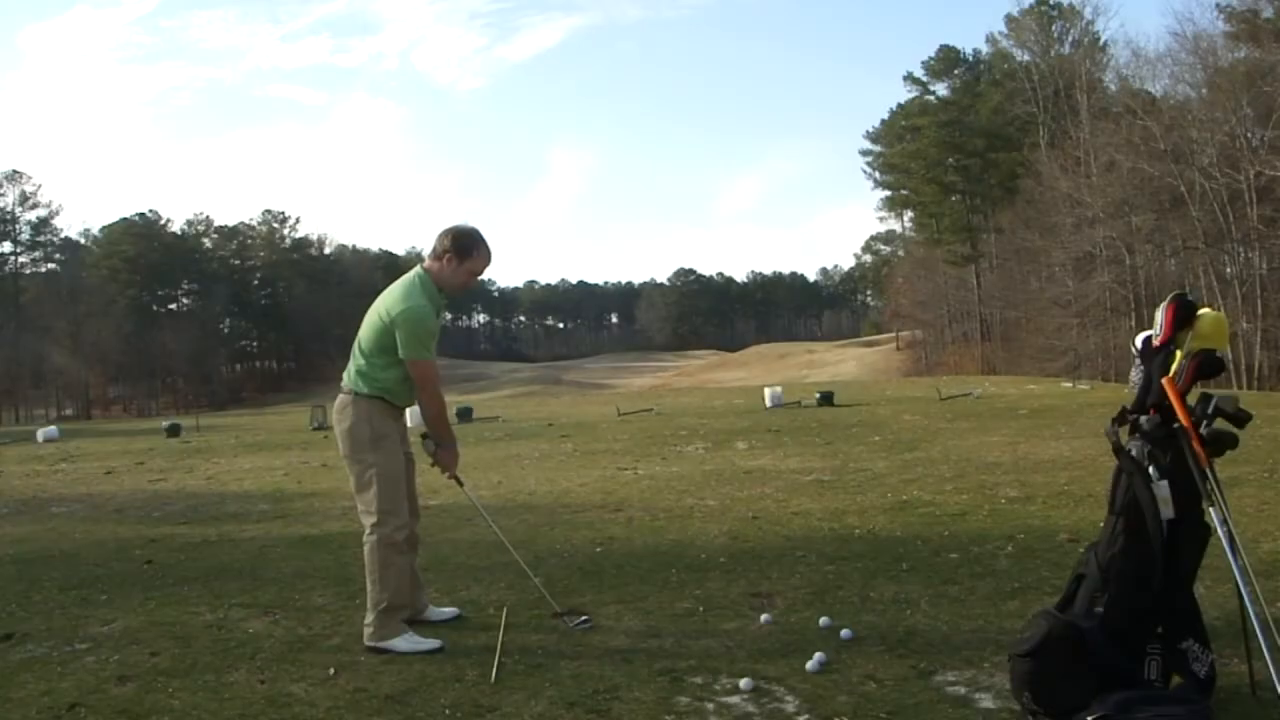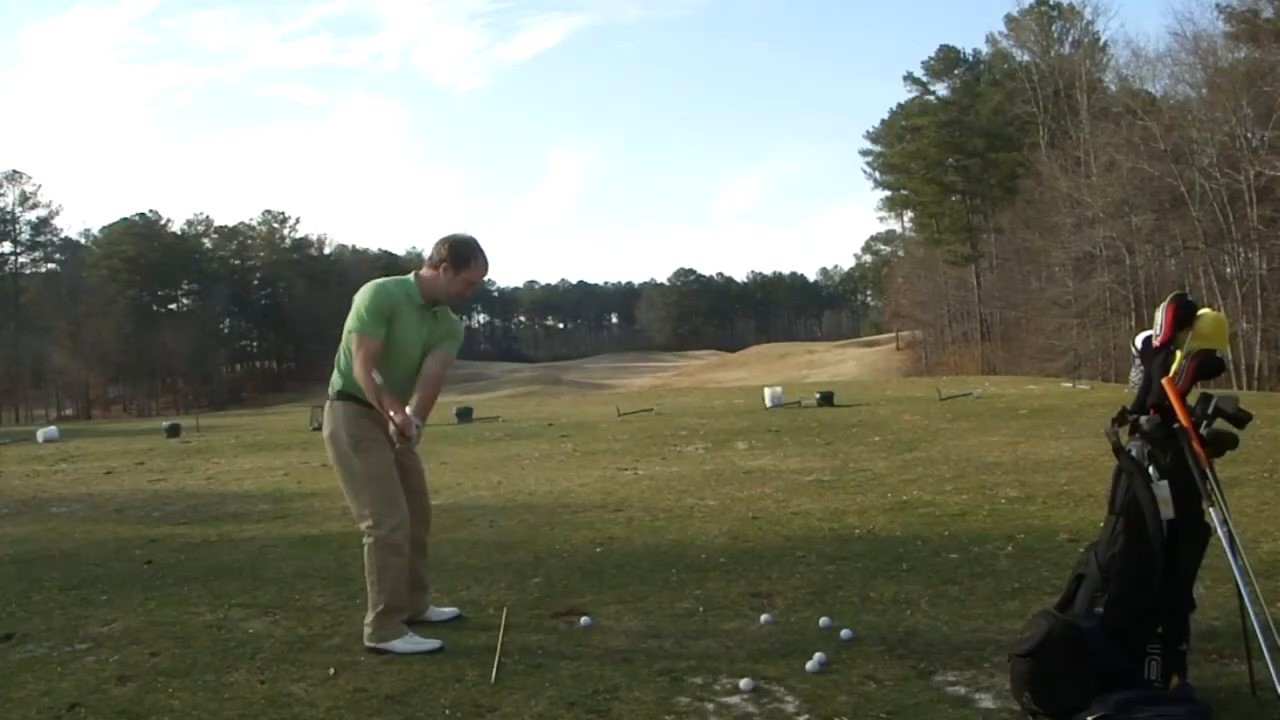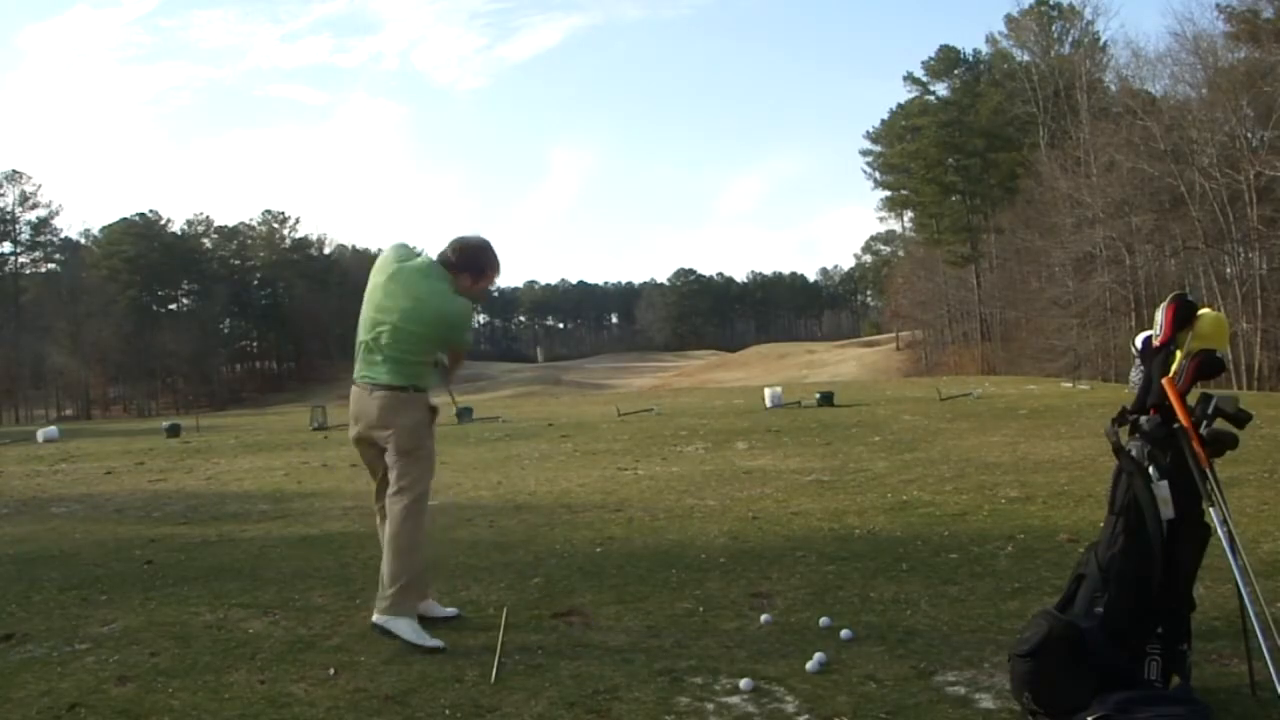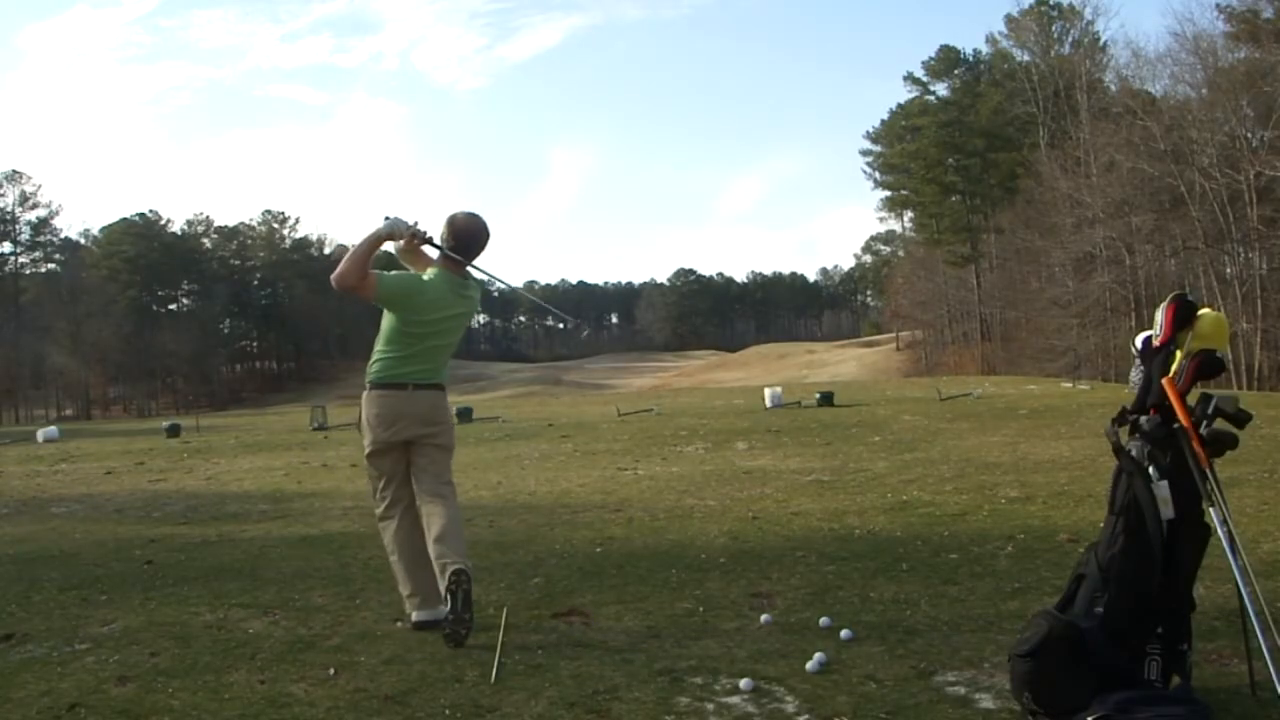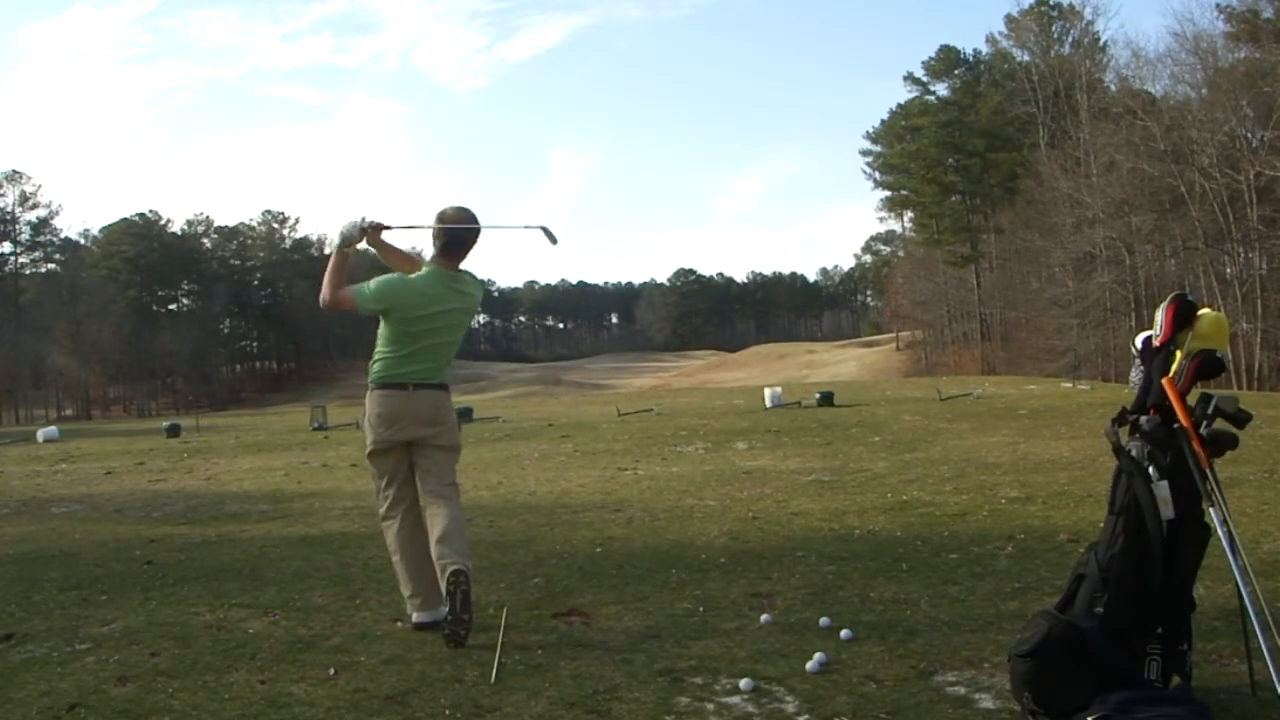
dt=0.7s
person 1, frame 1
left shoulder: (424, 293)
right shoulder: (414, 307)
left elbow: (426, 380)
right elbow: (427, 386)
left wrist: (436, 433)
right wrist: (446, 443)
left hip: (385, 412)
right hip: (366, 414)
left knee: (404, 516)
right knee: (387, 521)
left ankle: (411, 604)
right ankle: (383, 628)
person 1, frame 2
left shoulder: (451, 325)
right shoulder: (380, 294)
left elbow: (433, 374)
right elbow: (363, 366)
left wrist: (414, 421)
right wrist: (391, 412)
left hip: (394, 421)
right hip: (353, 417)
left knee: (415, 515)
right knee: (387, 523)
left ankle: (413, 603)
right ankle: (384, 629)
person 1, frame 3
left shoulder: (392, 260)
right shoulder: (457, 311)
right elbow: (450, 362)
left hip: (363, 400)
right hip: (402, 405)
left knee: (391, 499)
right knee: (408, 501)
left ankle: (411, 596)
right ankle: (395, 609)
person 1, frame 4
left shoulder: (412, 288)
right shoulder: (469, 291)
left elbow: (343, 279)
right elbow: (435, 268)
left wrist: (382, 233)
right wrist: (408, 247)
left hip: (384, 402)
right hip: (431, 402)
left knee: (394, 506)
right knee: (437, 494)
left ankle: (423, 603)
right ankle: (453, 569)
person 1, frame 5
left shoulder: (396, 289)
right shoulder: (471, 290)
left elbow: (329, 300)
right elbow: (427, 273)
left wrist: (345, 246)
right wrist: (379, 244)
left hip: (387, 403)
right hip: (435, 403)
left knee: (398, 507)
right knee: (441, 496)
left ankle: (424, 605)
right ankle: (454, 571)
